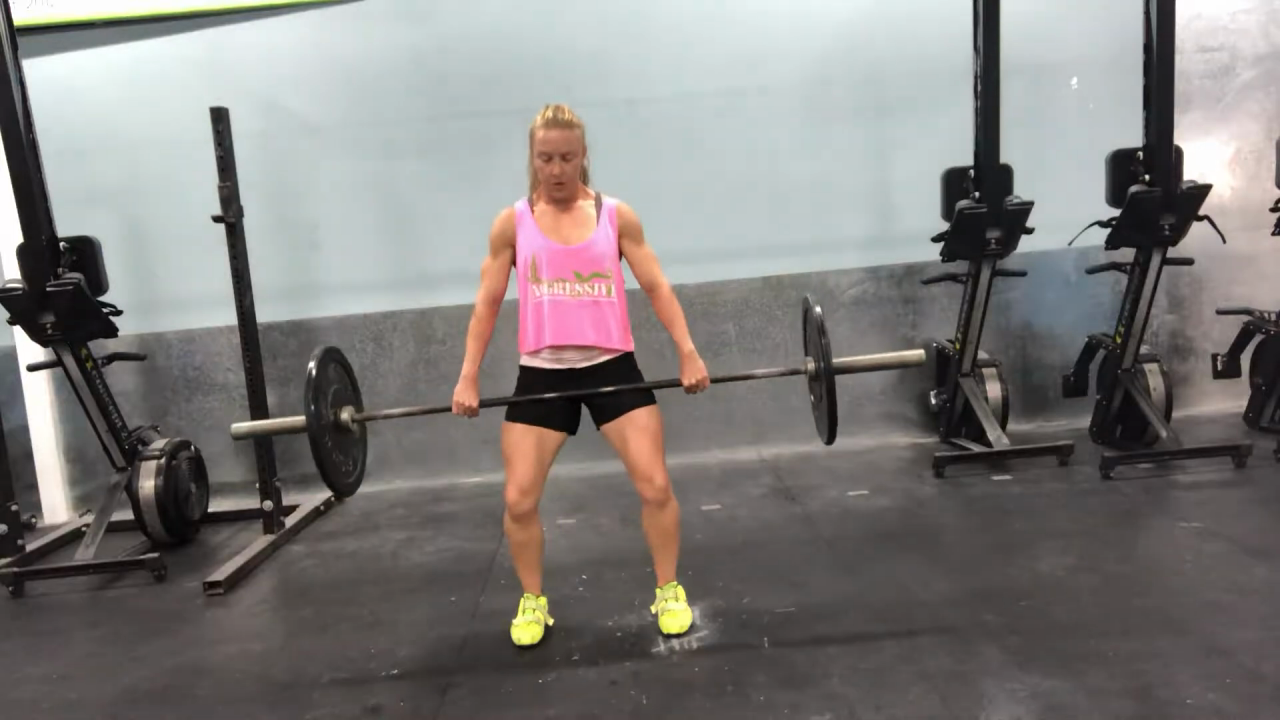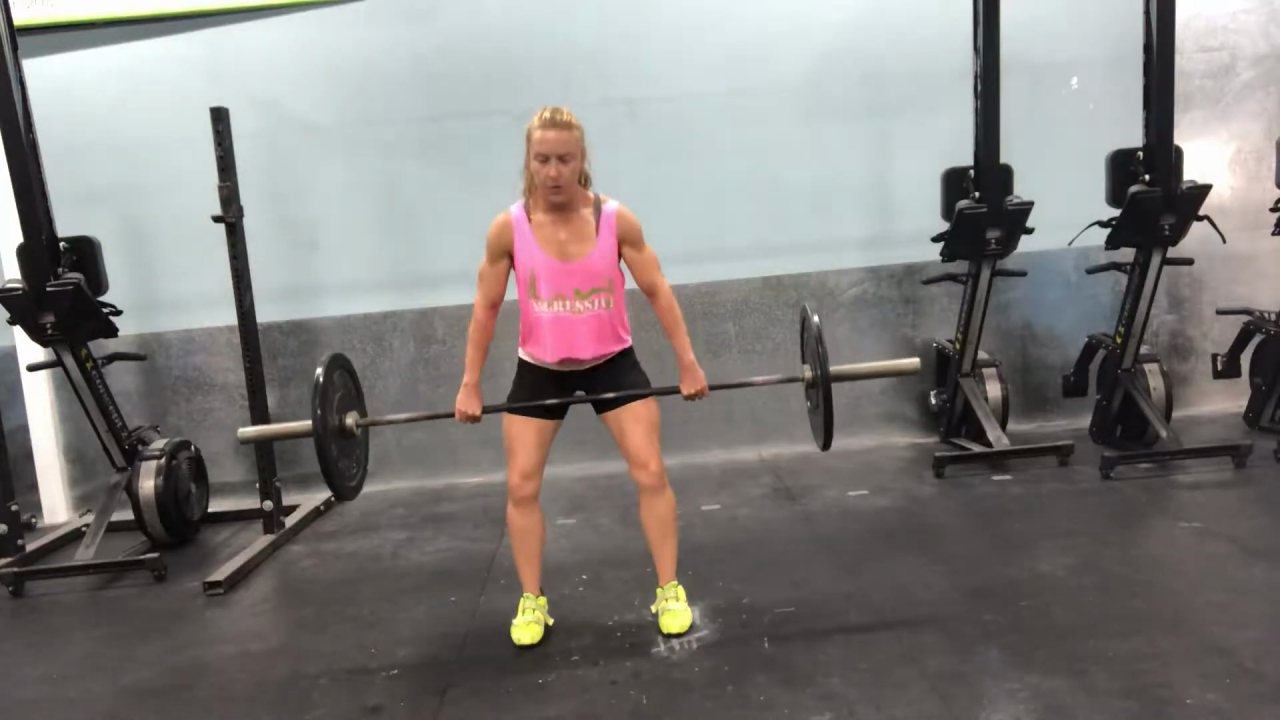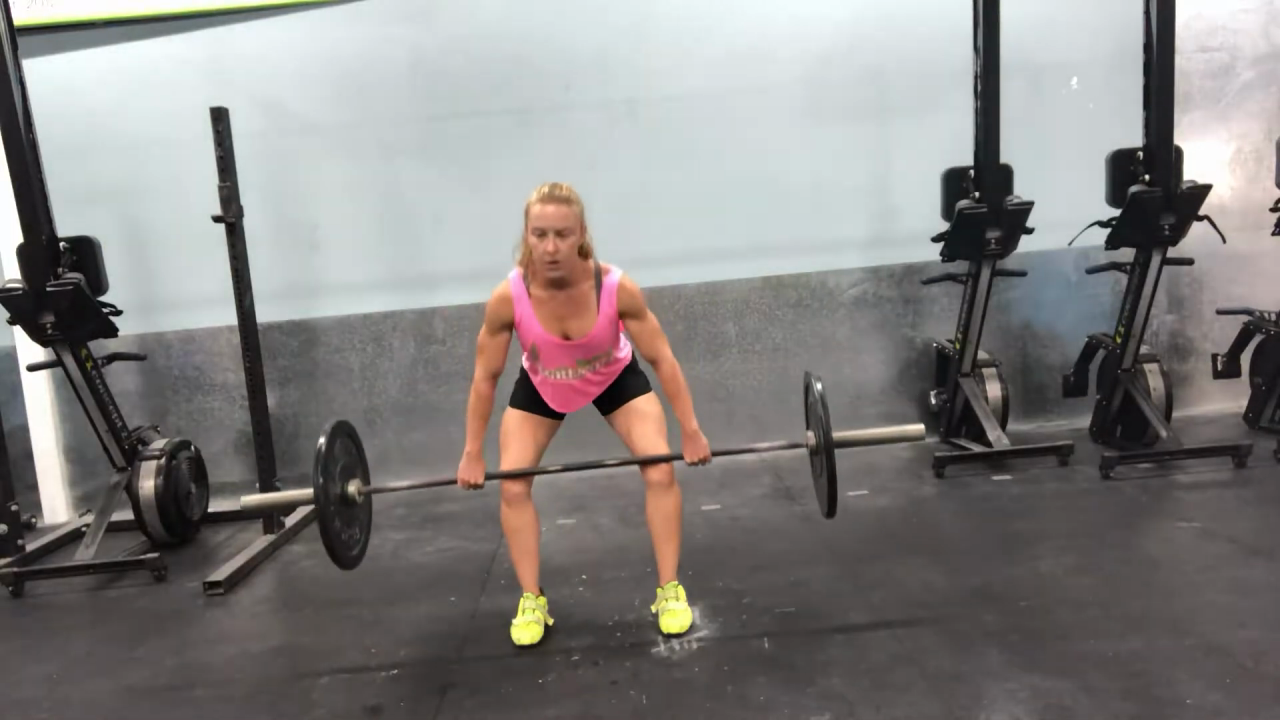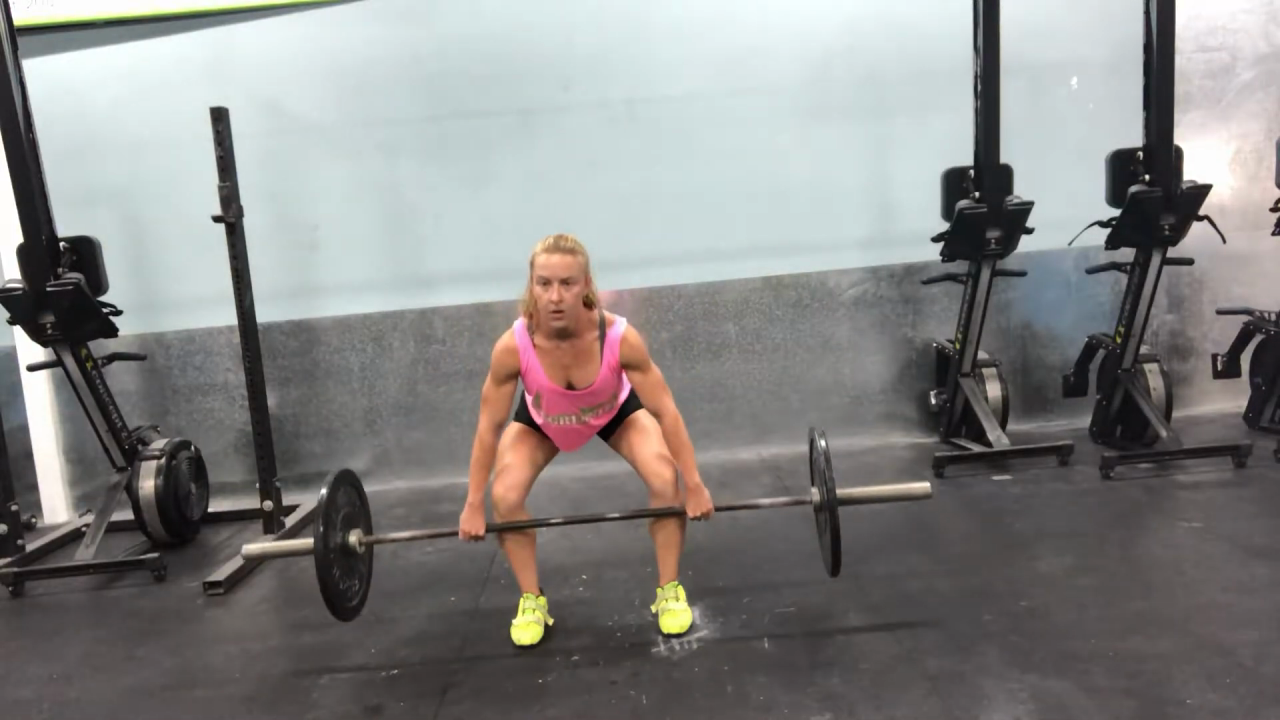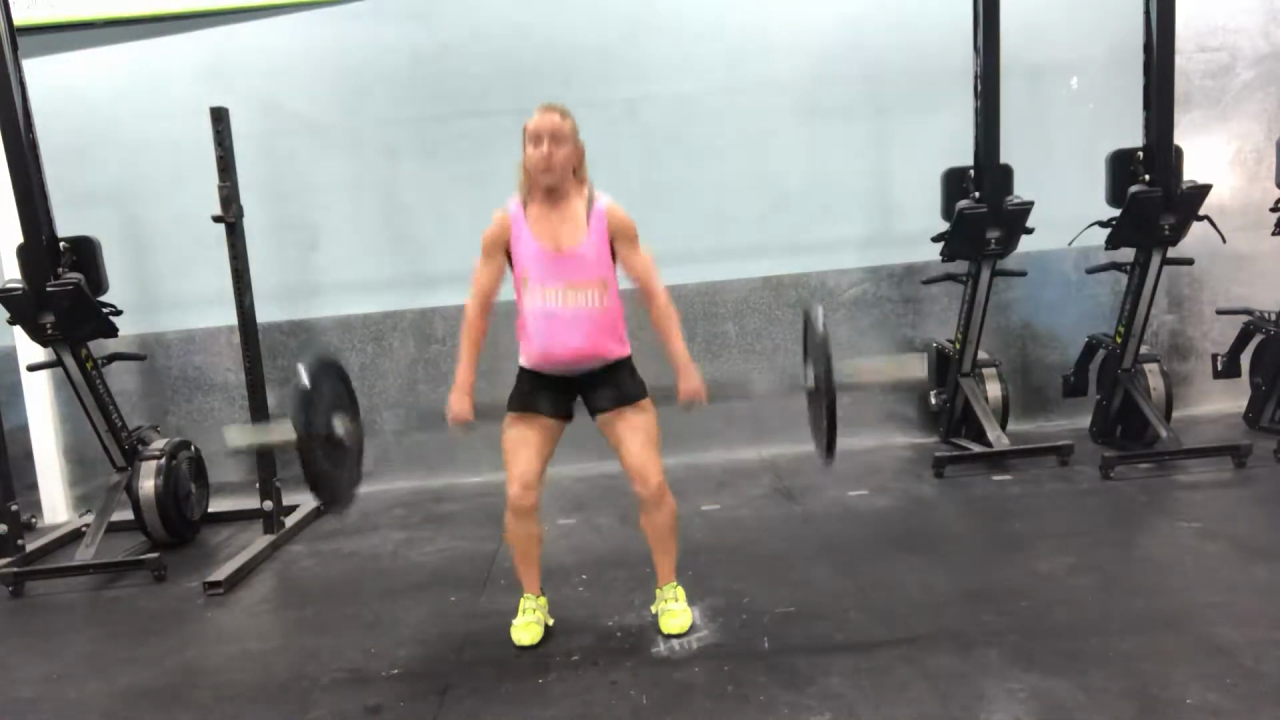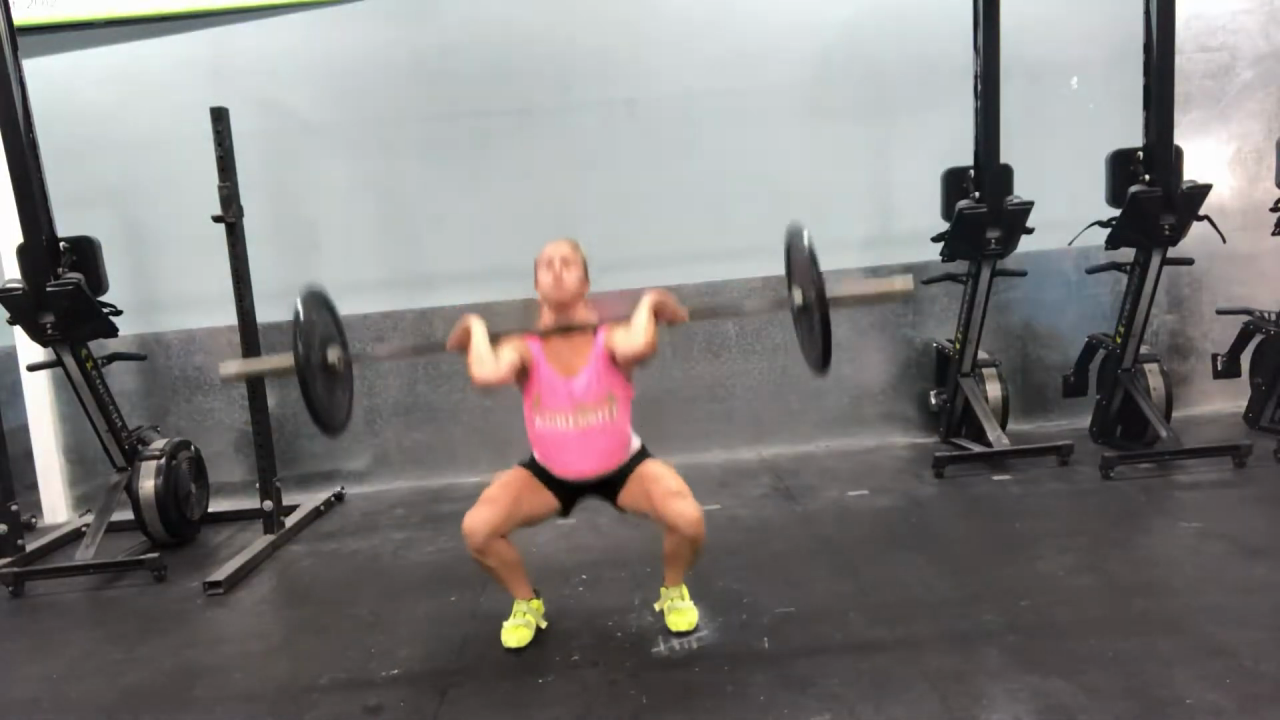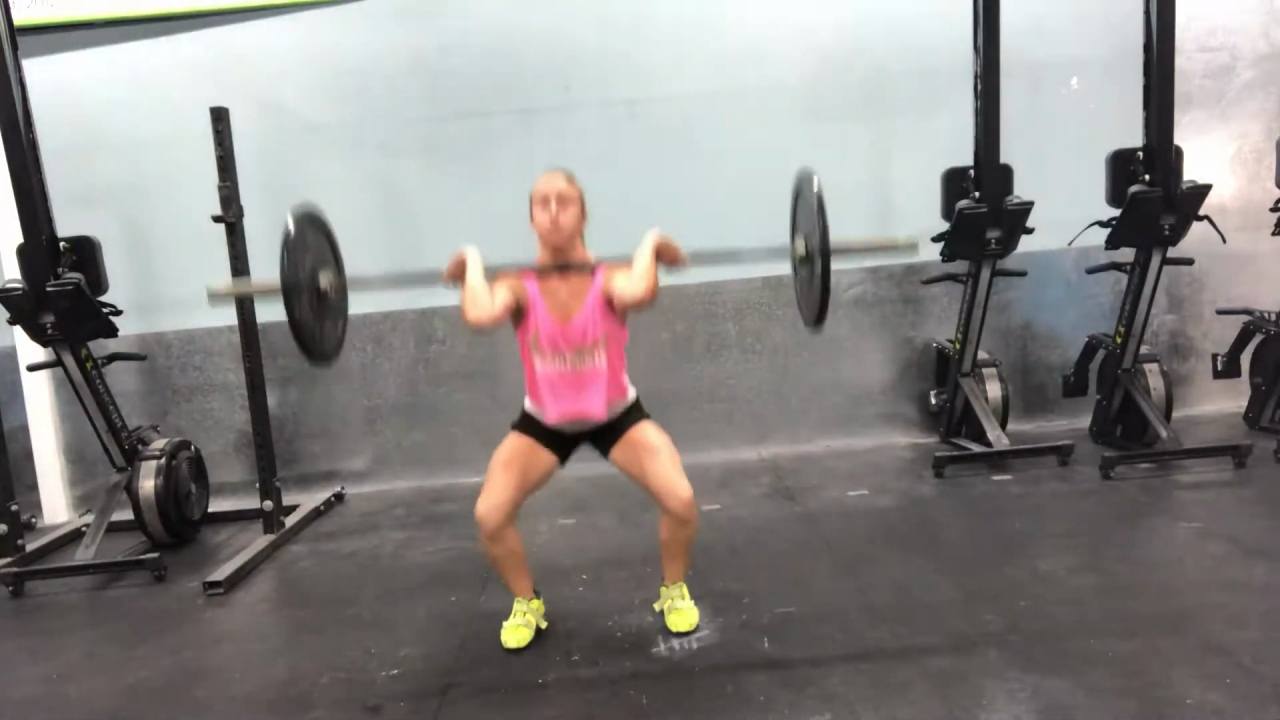
dt=0.7s
person 1, frame 1
left shoulder: (616, 215)
right shoulder: (512, 222)
left elbow: (656, 286)
right elbow: (487, 303)
left wrist: (688, 353)
right wrist: (467, 376)
left hip: (612, 367)
right hip: (541, 374)
left knee: (655, 486)
right knee: (518, 500)
left ankle: (668, 592)
right ankle: (532, 601)
person 1, frame 2
left shoulder: (616, 219)
right shoulder: (507, 228)
left elbow: (657, 291)
right elbow: (486, 307)
left wrist: (687, 361)
right wrist: (470, 383)
left hip: (611, 361)
right hip: (540, 368)
left knee: (650, 472)
right knee: (521, 485)
left ankle: (670, 591)
right ankle: (532, 601)
person 1, frame 3
left shoulder: (617, 288)
right shoulder: (507, 297)
left elbow: (662, 358)
right elbow: (485, 376)
left wrist: (691, 430)
right wrist: (472, 450)
left hip: (615, 378)
right hip: (539, 386)
left knee: (660, 471)
right knee: (512, 484)
left ankle: (669, 591)
right ankle: (532, 601)
person 1, frame 4
left shoulder: (621, 338)
right shoulder: (512, 347)
left elbow: (665, 412)
right elbow: (489, 427)
left wrist: (694, 485)
right wrist: (473, 503)
left hip: (616, 410)
right hip: (540, 420)
left knee: (666, 481)
right knee: (505, 497)
left ankle: (669, 592)
right ankle: (532, 602)
person 1, frame 5
left shoulder: (606, 216)
right shoulder: (505, 226)
left elbow: (652, 289)
right elbow: (478, 305)
left wrist: (684, 365)
right wrist: (463, 384)
left hip: (608, 366)
right hip: (540, 373)
left knee: (651, 487)
right knee: (520, 497)
left ankle: (669, 593)
right ankle: (532, 602)
person 1, frame 6
left shoulder: (611, 340)
right shoulder: (524, 349)
left elbow: (640, 346)
right elbow: (485, 375)
left wrist: (649, 304)
right wrist: (477, 330)
left hip: (621, 465)
right hip: (551, 472)
left knee: (689, 520)
right knee: (476, 530)
left ankle: (673, 591)
right ankle: (526, 604)
person 1, frame 7
left shoulder: (608, 278)
right shoulder: (520, 285)
left elbow: (638, 295)
right elbow: (478, 315)
left wrist: (649, 248)
right wrist: (474, 264)
left hip: (615, 412)
right hip: (544, 419)
left knee: (679, 499)
right knee: (491, 515)
left ankle: (674, 594)
right ankle: (525, 605)
